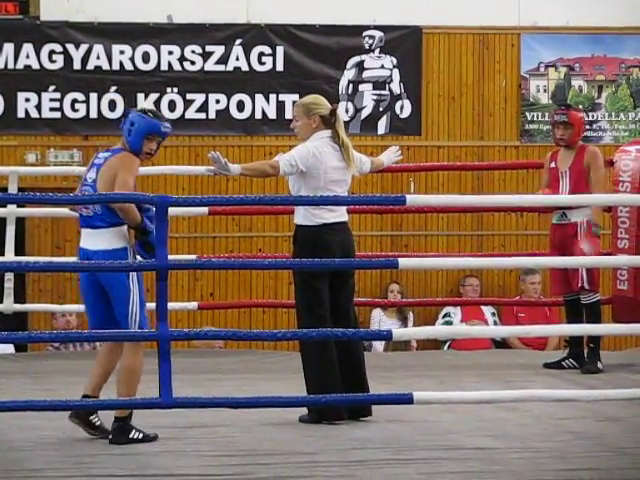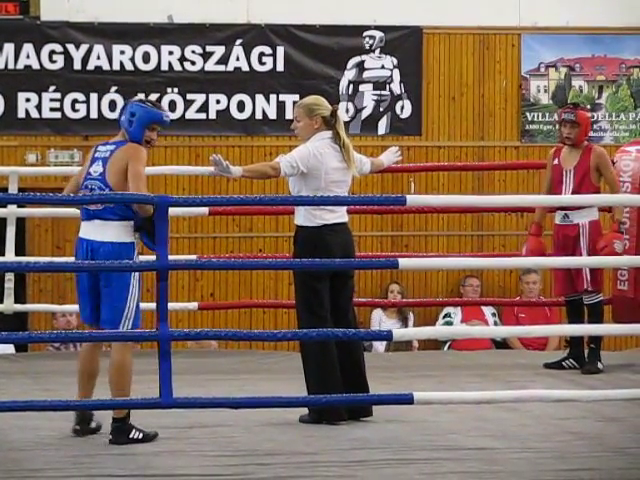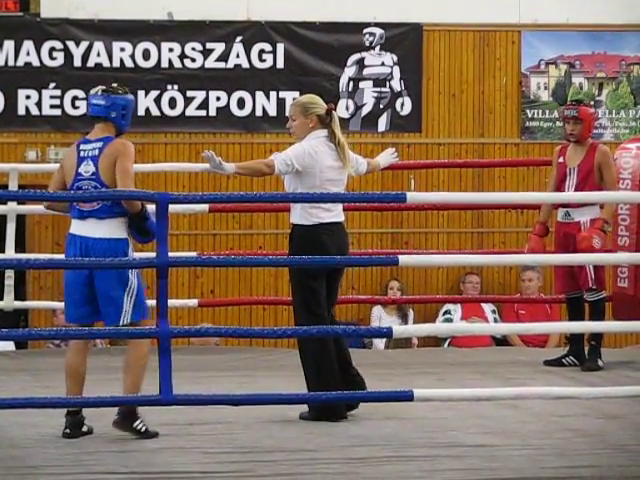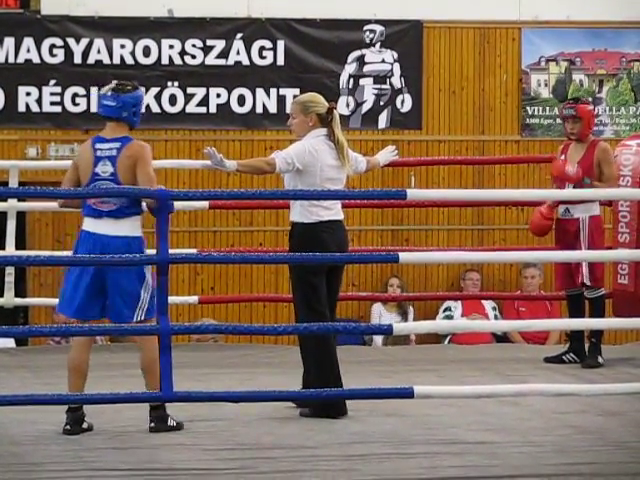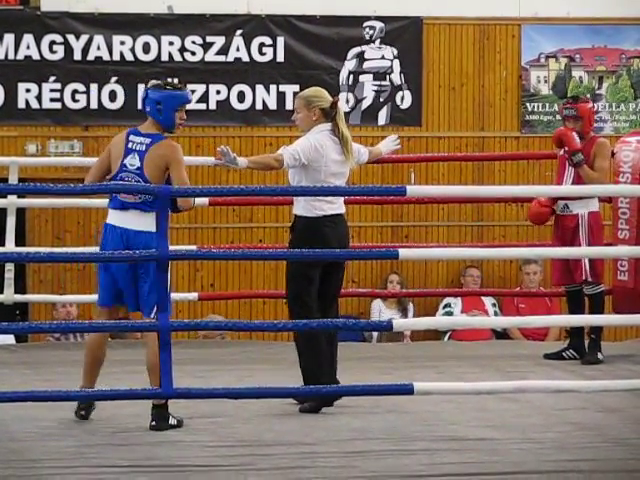
dt=0.4s
person 1, frame 1
left shoulder: (99, 158)
right shoulder: (127, 160)
left elbow: (76, 202)
right elbow: (122, 203)
right wrist: (144, 231)
left hip: (87, 251)
right hip: (114, 254)
left knee: (115, 335)
right knee: (135, 338)
left ankle: (86, 404)
right ankle: (122, 425)
person 1, frame 2
left shoulder: (96, 152)
right shoulder: (133, 152)
left elbow: (68, 195)
right elbow: (138, 197)
right wrist: (152, 223)
left hip: (86, 243)
right hip: (118, 248)
left knee: (93, 332)
right knee: (123, 337)
left ankle: (83, 415)
right ankle: (121, 424)
person 1, frame 3
left shoulder: (72, 151)
right shoulder: (121, 147)
left elbow: (51, 201)
right elbow: (127, 194)
right wrist: (142, 218)
left hip: (78, 242)
right hip: (112, 245)
left knee: (80, 333)
right knee: (139, 328)
left ankle: (73, 418)
right ankle: (127, 411)
person 1, frame 4
left shoulder: (84, 150)
right shoulder: (138, 150)
left elbow: (64, 199)
right elbow: (153, 198)
left hip: (90, 241)
right hip: (127, 244)
left knee: (82, 330)
right knee: (145, 329)
left ankle: (74, 414)
right ankle: (158, 413)
person 1, frame 5
left shoulder: (120, 140)
right shoulder: (169, 149)
left elbow: (90, 182)
right elbow: (186, 203)
right wrist: (175, 198)
left hip: (114, 232)
right hip: (147, 237)
left knee: (106, 314)
right knee: (156, 324)
left ankle: (85, 396)
right ankle: (160, 411)
person 2, frame 1
left shoulder: (309, 151)
right shoulder: (343, 151)
left elbow: (272, 167)
right elbow: (371, 164)
left wrist: (234, 169)
right wrist: (388, 158)
left hip: (313, 239)
right hip: (341, 237)
left knee: (315, 321)
right knee: (343, 318)
left ankle: (326, 407)
right ankle: (355, 402)
person 2, frame 2
left shoulder: (310, 151)
right shoulder: (343, 151)
left elbow: (273, 169)
right elbow: (370, 164)
left wrist: (235, 171)
right wrist: (388, 159)
left hip: (314, 239)
right hip: (342, 238)
left knee: (315, 322)
right knee: (343, 319)
left ankle: (327, 408)
right ankle: (355, 402)
person 2, frame 3
left shoulder: (305, 150)
right shoulder: (339, 150)
left elbow: (267, 166)
right elbow: (368, 165)
left wrist: (228, 167)
right wrist: (385, 159)
left hip: (310, 238)
right hip: (337, 236)
left knee: (312, 320)
right knee: (325, 315)
left ankle: (327, 405)
right ankle: (349, 388)
person 2, frame 4
left shoulder: (305, 148)
right shoulder: (339, 149)
left elbow: (268, 164)
right elbow: (366, 164)
left wrist: (229, 165)
right wrist: (383, 158)
left hip: (310, 236)
right hip: (336, 234)
left knee: (313, 317)
right knee: (324, 314)
left ankle: (327, 399)
right ankle: (316, 391)
person 2, frame 5
left shoulder: (311, 142)
right shoulder: (342, 142)
left elbow: (277, 160)
right elbow: (368, 153)
left wrist: (241, 162)
right wrist: (386, 147)
left hip: (312, 230)
right hip: (337, 229)
left knee: (302, 308)
right knee: (326, 309)
left ankle: (321, 386)
right ankle: (322, 387)
person 3, frame 1
left shoulder: (591, 154)
right shoulder: (551, 157)
left elbow: (598, 193)
right elbow: (546, 191)
left wrist: (593, 230)
left hip: (582, 224)
right hip: (558, 226)
left knee: (587, 288)
right knee: (567, 291)
left ankle: (594, 354)
right ankle: (575, 353)
person 3, frame 2
left shoulder: (596, 154)
right shoulder: (554, 154)
left elbow: (616, 191)
right elbow: (547, 193)
left wrist: (617, 227)
right wrist: (534, 230)
left hip: (586, 224)
right hip: (561, 225)
left knee: (590, 289)
right knee: (568, 290)
left ankle: (594, 354)
right ankle: (574, 352)
person 3, frame 3
left shoulder: (600, 152)
right shoulder: (559, 153)
left elbow: (613, 193)
right elbow: (551, 191)
left wrist: (602, 227)
right wrist: (540, 228)
left hip: (588, 223)
right hip: (563, 223)
left knee: (593, 286)
right knee: (570, 288)
left ankle: (595, 351)
right ankle: (575, 350)
person 3, frame 4
left shoulder: (600, 148)
right shoulder: (564, 149)
left elbow: (612, 189)
left wrist: (582, 181)
left hip: (587, 219)
right hip: (564, 220)
left knee: (592, 282)
right knee: (570, 284)
left ankle: (595, 347)
right ankle: (576, 346)
person 3, frame 5
left shoulder: (600, 144)
right shoulder: (563, 145)
left elbow: (598, 183)
left wrist: (576, 154)
left hip: (586, 215)
right hip: (563, 216)
left knee: (591, 279)
right knee: (569, 280)
left ankle: (595, 344)
right ankle: (576, 343)
